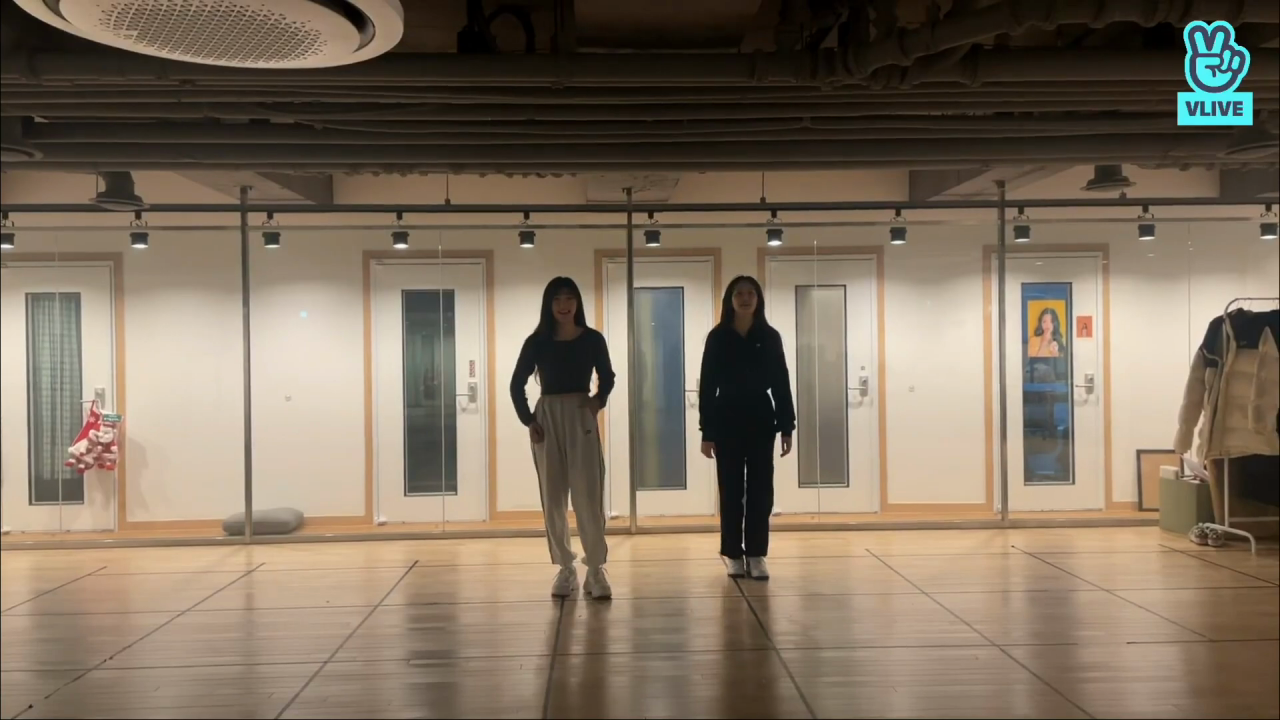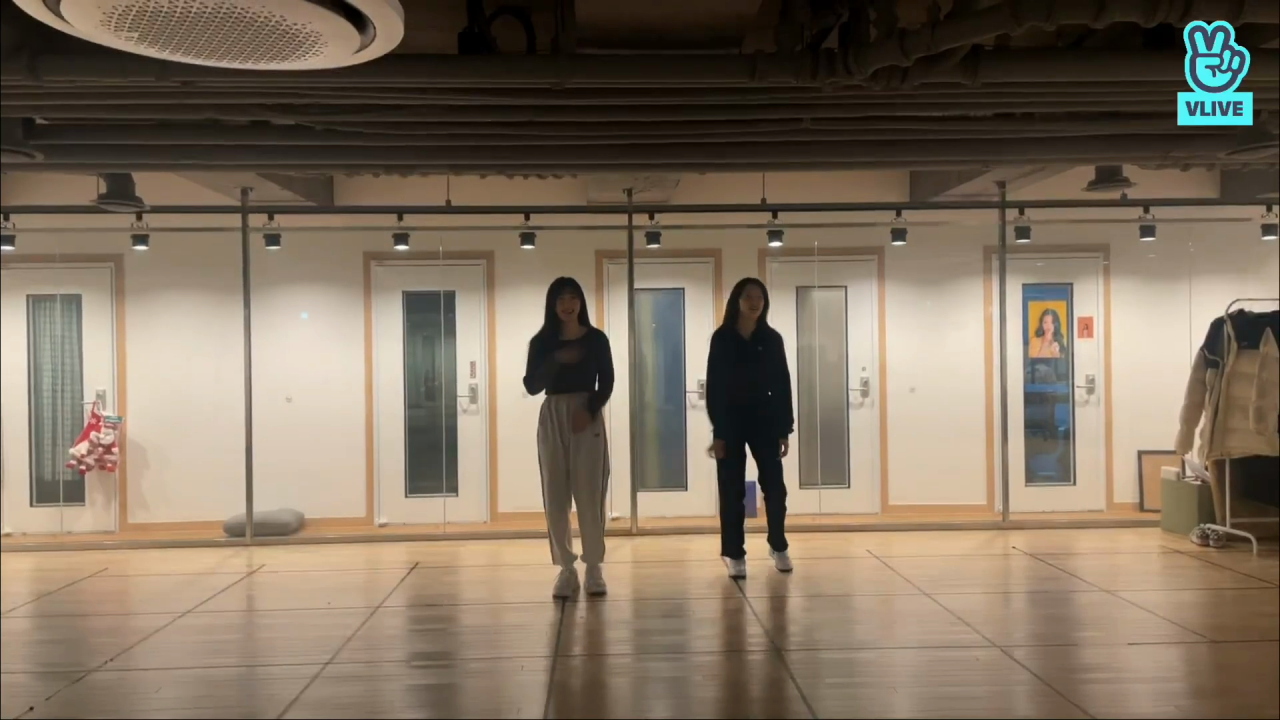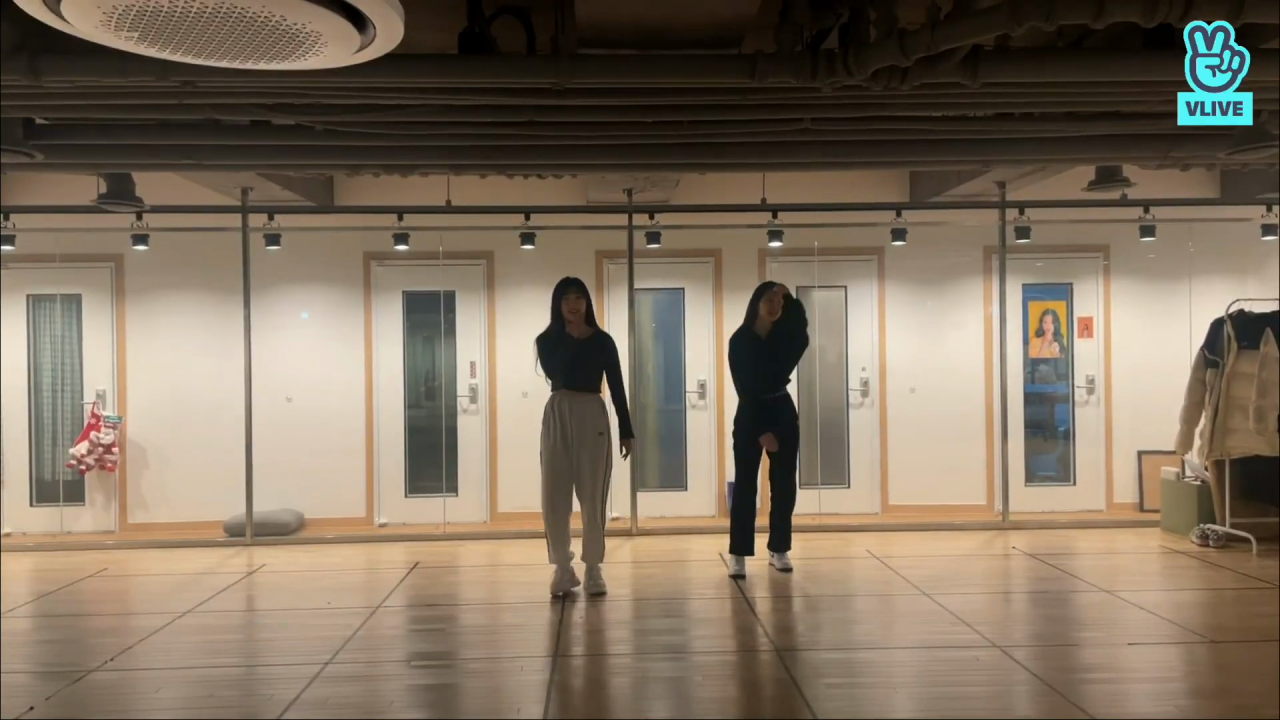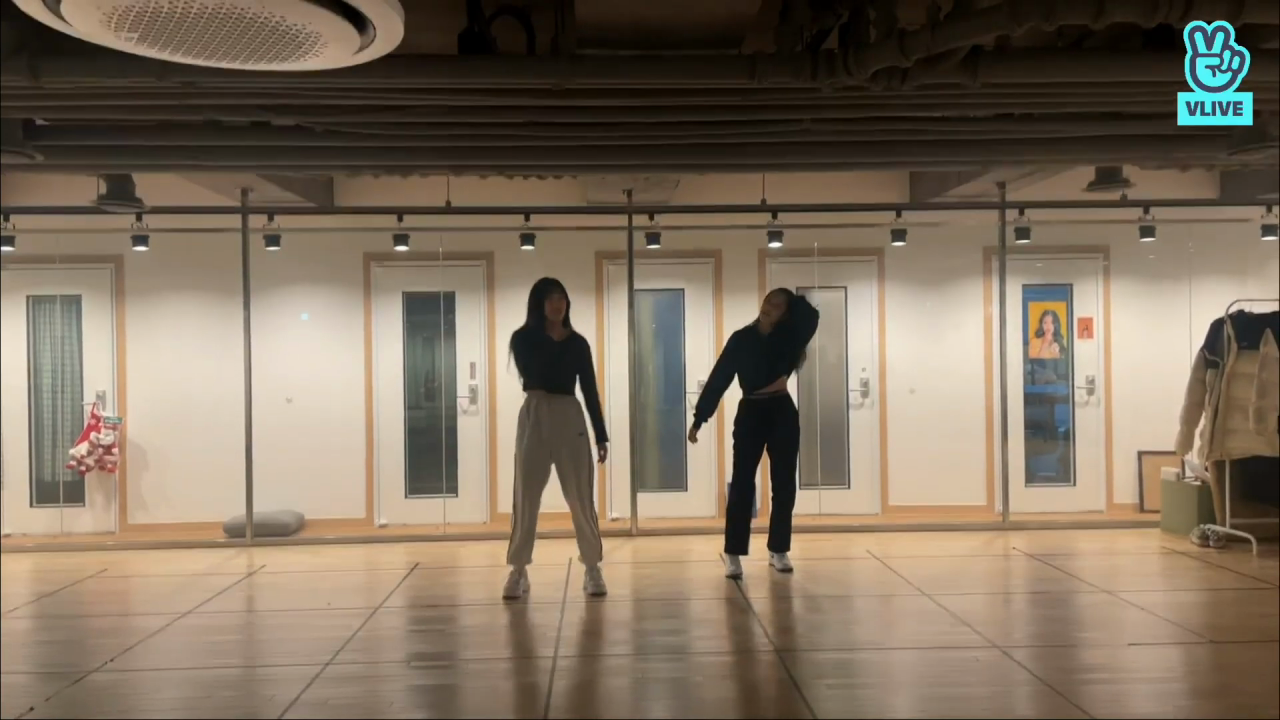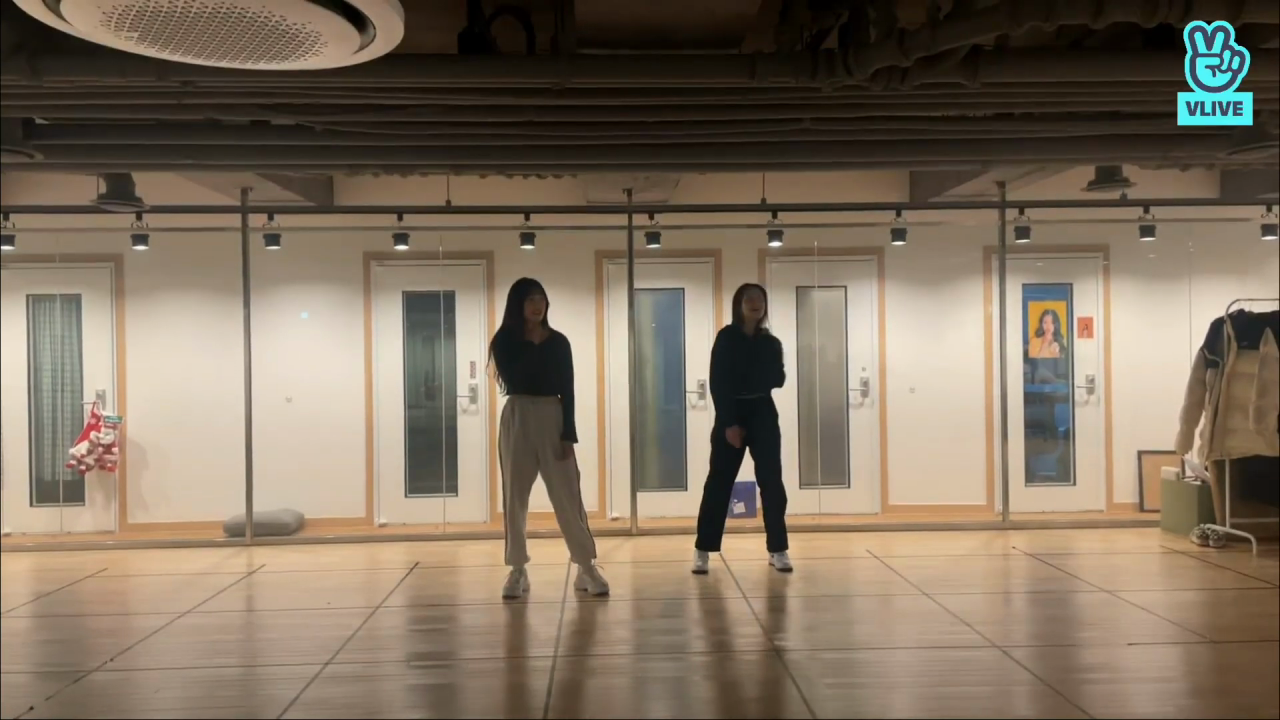
dt=0.5s
person 1, frame 1
left shoulder: (592, 339)
right shoulder: (537, 342)
left elbow: (607, 376)
right elbow: (517, 384)
left wrist: (600, 397)
right wrist: (528, 420)
left hip: (581, 416)
right hip: (547, 416)
left knee: (587, 493)
right knee: (553, 497)
left ankle: (595, 570)
right ankle: (565, 568)
person 1, frame 2
left shoulder: (596, 339)
right shoulder: (542, 342)
left elbow: (607, 382)
right elbow: (530, 385)
left wrist: (591, 410)
right wrist: (556, 361)
left hip: (587, 419)
right hip: (552, 418)
left knee: (590, 495)
right knee: (555, 497)
left ankle: (593, 567)
right ankle: (566, 569)
person 1, frame 3
left shoulder: (602, 340)
right shoulder: (548, 340)
left elbow: (616, 386)
right elbow: (554, 372)
left wrist: (626, 432)
right wrist: (570, 337)
left hip: (593, 415)
right hip: (557, 414)
left knee: (593, 495)
right knee: (554, 495)
left ankle: (593, 568)
right ankle: (565, 567)
person 1, frame 4
left shoulder: (578, 343)
right shoulder: (523, 339)
left elbow: (590, 389)
right elbow: (531, 373)
left wrist: (600, 435)
right wrist: (551, 341)
left hip: (570, 416)
right hip: (534, 416)
left knee: (581, 496)
right knee: (525, 496)
left ankle: (592, 568)
right ankle: (518, 571)
person 1, frame 5
left shoulder: (558, 341)
right shoulder: (504, 341)
left elbow: (567, 390)
right elbow: (512, 380)
left wrist: (569, 434)
right wrist: (532, 346)
left hip: (552, 417)
right hip: (517, 418)
left knee: (567, 495)
right knee: (515, 497)
left ankle: (586, 567)
right ankle: (518, 570)
person 2, frame 1
left shoulder: (769, 337)
right shoulder: (718, 337)
left elbow: (781, 382)
right elbow: (708, 385)
left wrist: (786, 426)
right wrist: (707, 431)
left hip: (761, 414)
right hip: (727, 416)
left knee: (760, 488)
right knee: (731, 488)
left ankle: (756, 555)
right ankle: (733, 554)
person 2, frame 2
left shoulder: (772, 339)
right shoulder: (722, 338)
left elbow: (782, 384)
right elbow: (715, 387)
left wrist: (784, 429)
right wrist: (718, 431)
left hip: (764, 415)
right hip: (731, 417)
left knee: (774, 485)
right knee: (731, 489)
left ankle: (778, 547)
right ankle: (734, 555)
person 2, frame 3
left shoulder: (786, 336)
right shoulder: (740, 339)
left elbow: (802, 336)
right elbow: (744, 387)
left wrist: (790, 299)
right wrist: (760, 430)
left hip: (782, 411)
right hip: (751, 414)
left knee: (784, 484)
right knee: (745, 486)
left ankle: (779, 550)
right ankle: (738, 554)
person 2, frame 4
left shoulder: (788, 337)
right shoulder: (741, 339)
left elbow: (810, 316)
right elbow: (718, 378)
left wrist: (790, 315)
right wrist: (699, 418)
left hip: (782, 412)
right hip: (750, 412)
left knee: (784, 484)
right knee: (741, 484)
left ankle: (778, 550)
right ankle: (733, 554)
person 2, frame 5
left shoulder: (770, 342)
right shoulder: (726, 338)
left elbow: (778, 379)
right elbow: (718, 384)
left wrist: (768, 346)
right wrist: (728, 423)
left hip: (762, 412)
right hip: (730, 415)
left knee: (772, 483)
right knee: (719, 482)
left ankle: (777, 550)
right ankle: (703, 551)
